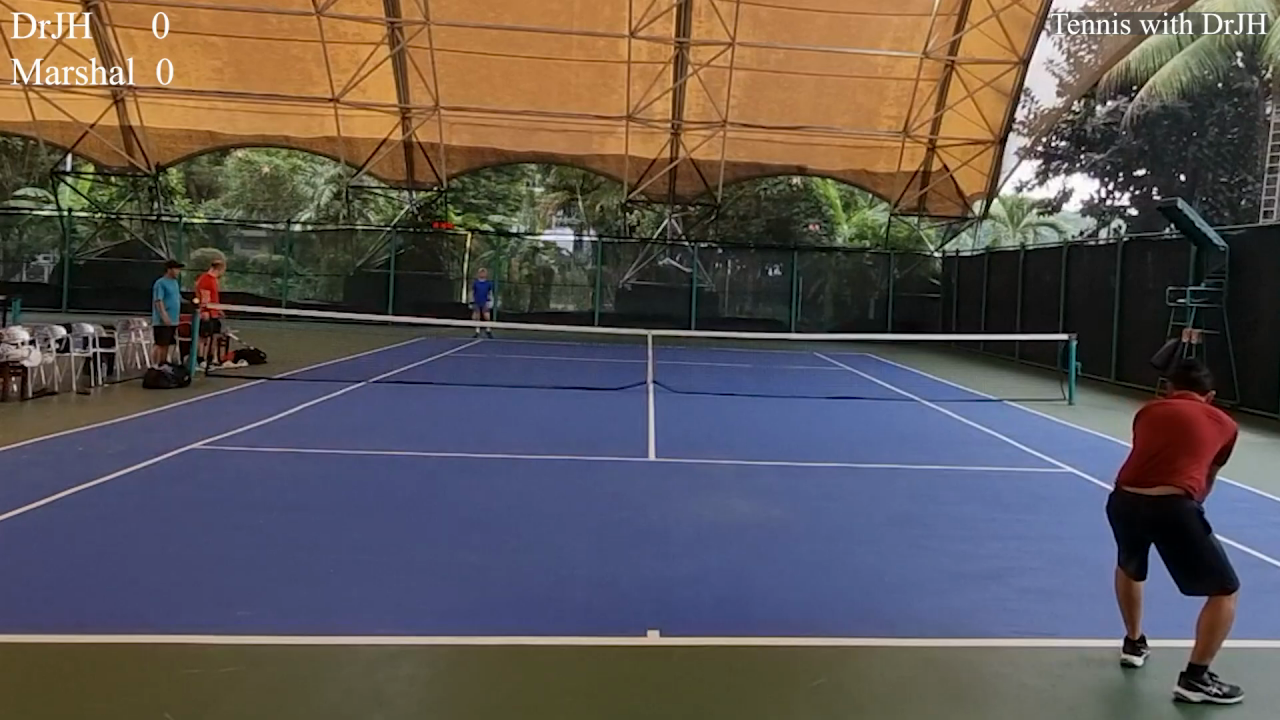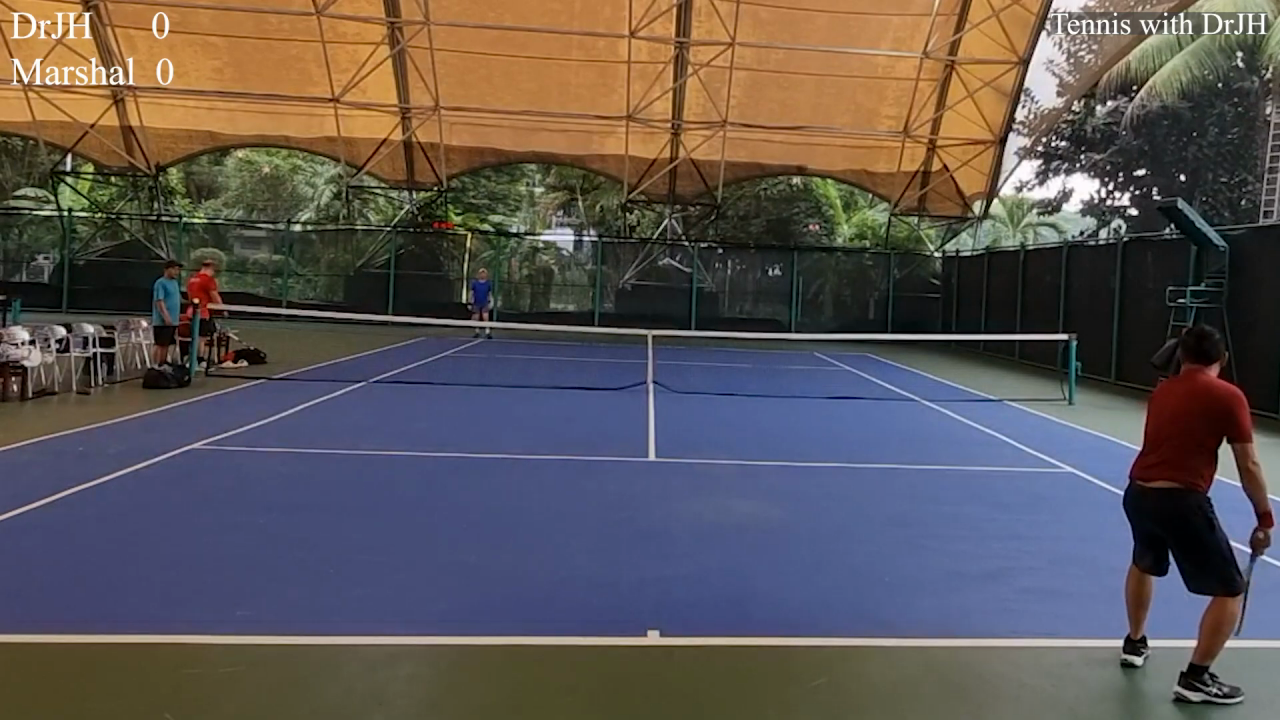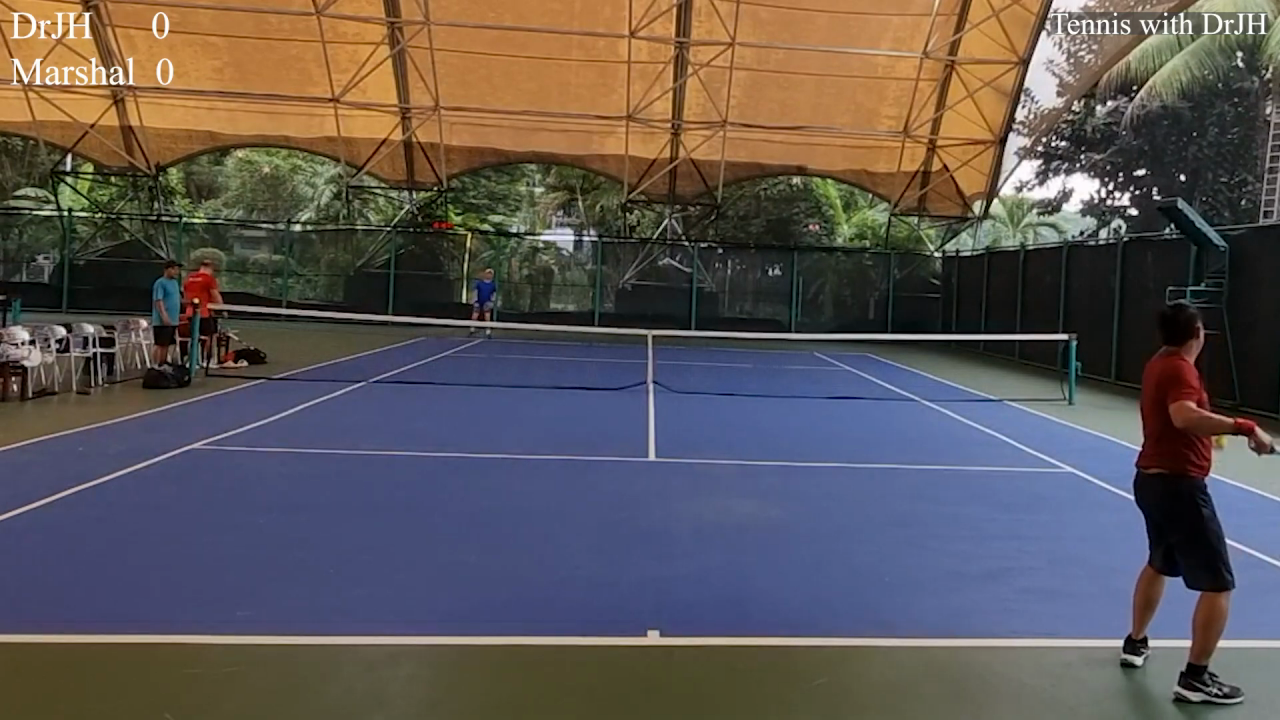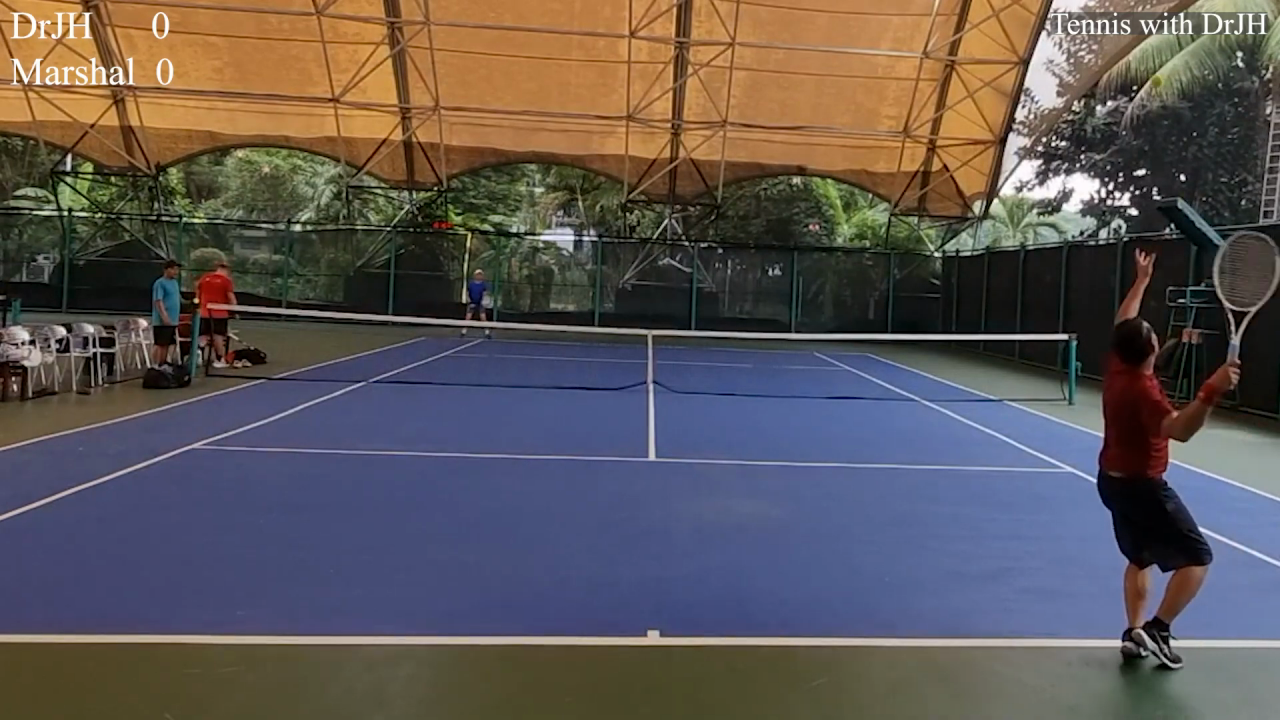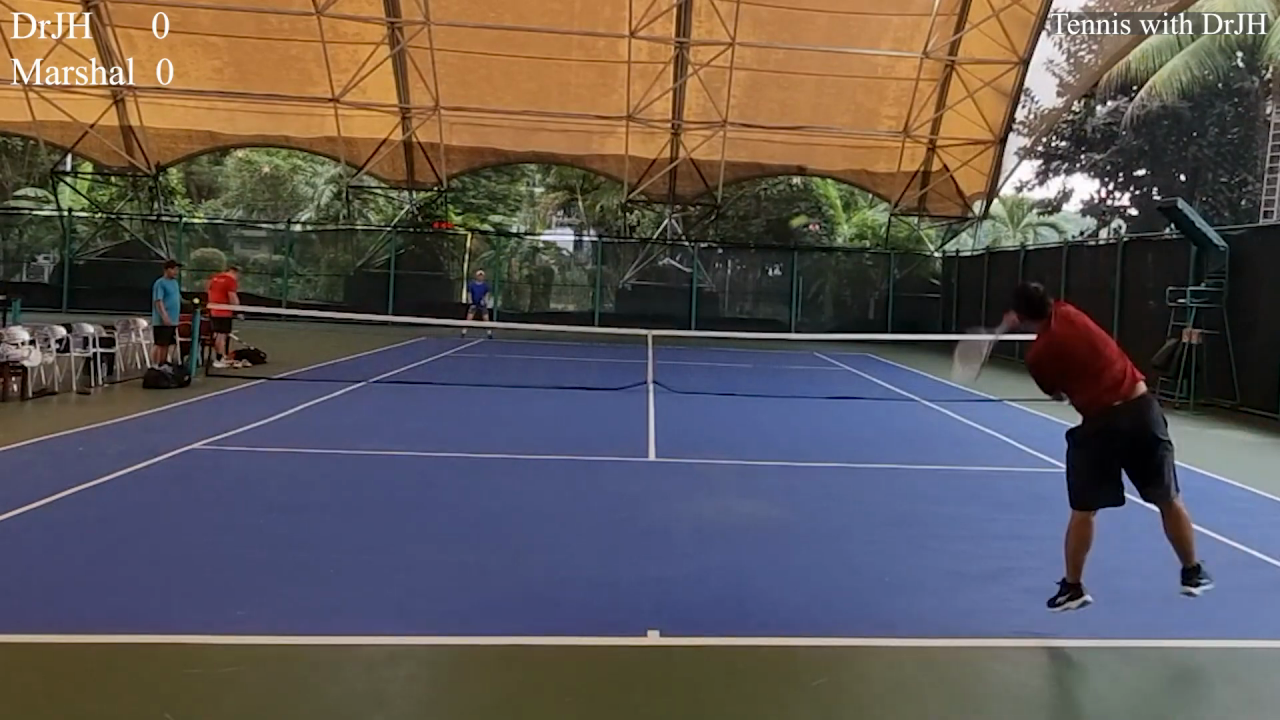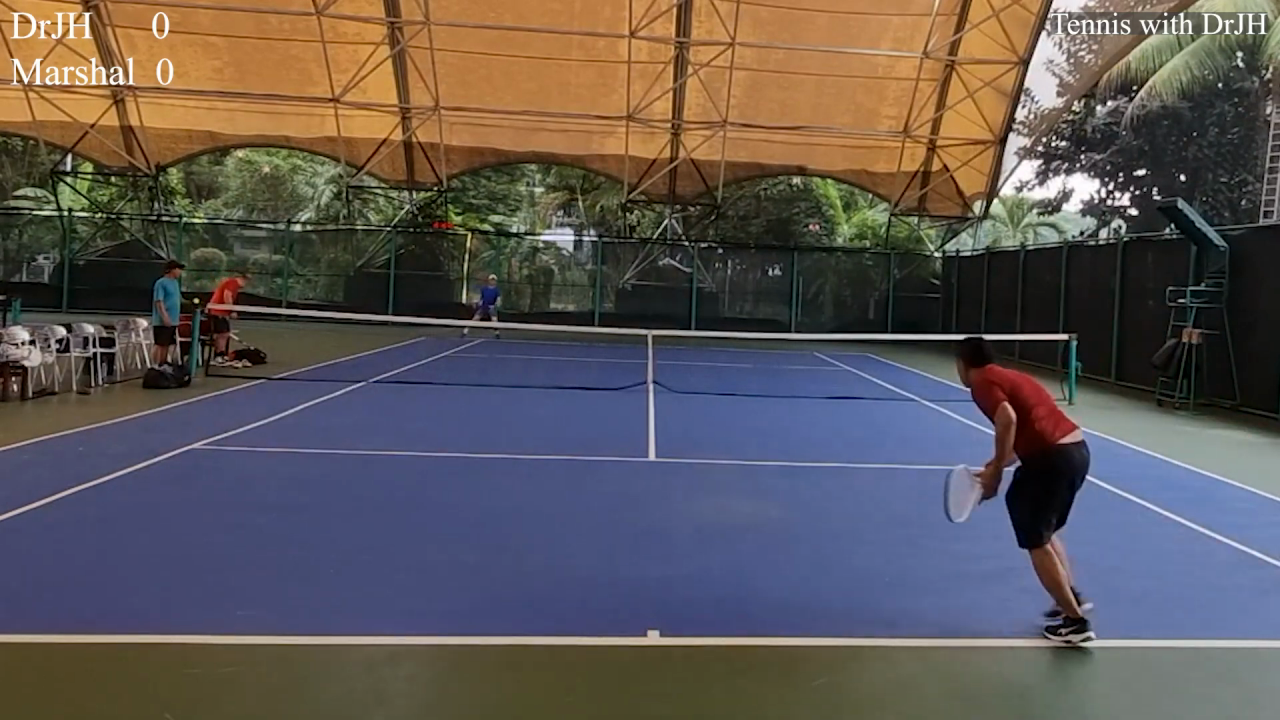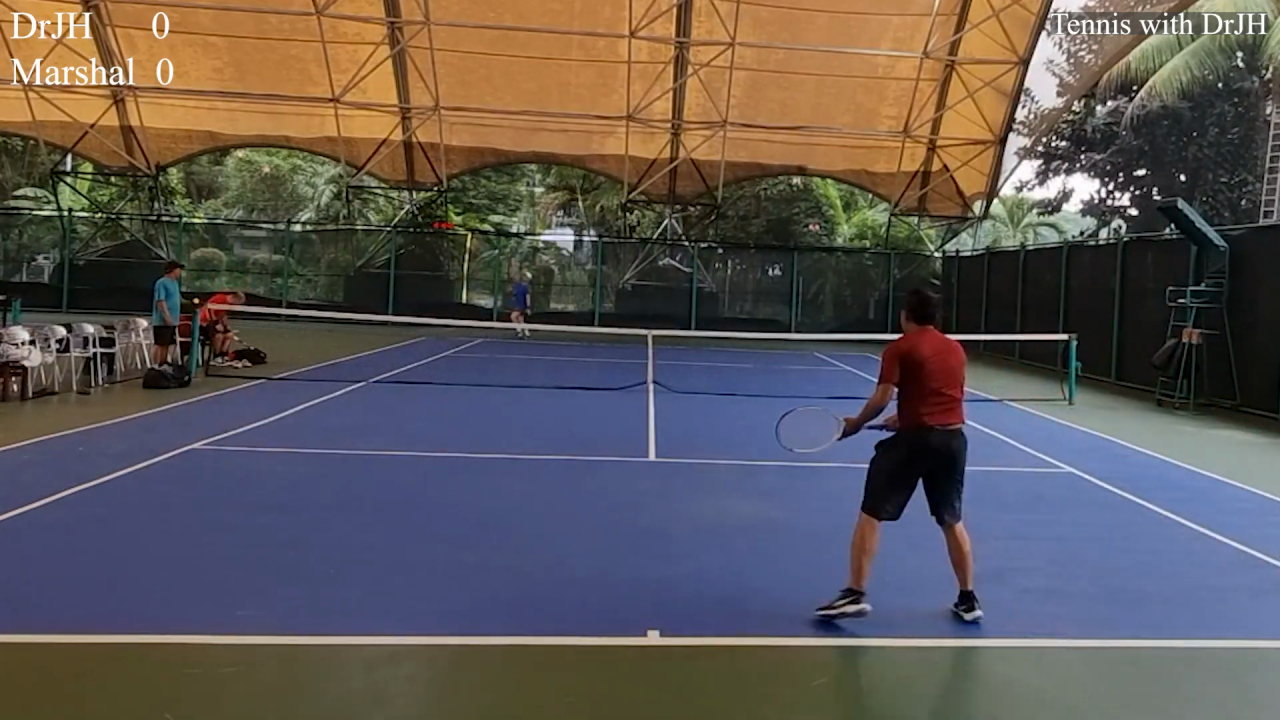
dt=0.5s
person 1, frame 1
left shoulder: (1148, 411)
right shoulder: (1224, 423)
right wrist: (1193, 510)
left hip: (1124, 501)
right hip: (1173, 507)
left knee: (1129, 568)
right knee: (1225, 591)
left ankle: (1133, 644)
right ankle: (1195, 678)
person 1, frame 2
left shoulder: (1161, 391)
right shoulder: (1229, 396)
right elbow: (1248, 464)
right wrist: (1265, 519)
left hip: (1138, 493)
right hip: (1181, 501)
left knee: (1143, 564)
right knee: (1230, 590)
left ankle: (1134, 643)
right ankle: (1195, 678)
person 1, frame 3
left shoulder: (1160, 365)
right shoulder: (1180, 371)
right elbow: (1184, 418)
left wrist: (1211, 429)
right wrist: (1244, 428)
left hip: (1151, 480)
right hip: (1180, 486)
left knee: (1159, 565)
right knee: (1216, 584)
left ankle: (1135, 642)
right ankle: (1195, 677)
person 1, frame 4
left shoulder: (1116, 366)
right shoulder: (1141, 389)
left elbow: (1124, 321)
right elbow: (1179, 430)
left wrist: (1142, 279)
right wrist: (1211, 391)
left hip: (1112, 481)
right hip: (1141, 487)
left knee: (1139, 560)
right knee: (1195, 558)
left ankle: (1134, 633)
right ankle: (1156, 628)
person 1, frame 5
left shoulder: (1037, 355)
right shoulder: (1067, 314)
right elbow: (1042, 302)
right wrist: (1017, 318)
left hip: (1101, 424)
right hip: (1142, 409)
left knee: (1084, 511)
right knee: (1167, 498)
left ankle: (1073, 588)
right ankle: (1193, 572)
person 1, frame 6
left shoulder: (984, 383)
right shoulder: (1013, 377)
left elbow: (1007, 420)
left wrist: (994, 474)
right wrist: (996, 464)
left hip: (1048, 457)
right hip: (1076, 450)
left knee: (1035, 542)
right knee: (1042, 531)
left ankle: (1075, 622)
right ankle: (1071, 597)
person 1, frame 7
left shoulder: (901, 348)
right shoulder: (955, 349)
left elbow: (882, 397)
left wrist: (856, 422)
left hip: (915, 440)
right hip: (954, 440)
left knee: (871, 515)
right knee: (951, 521)
left ankle: (856, 594)
right ankle: (968, 599)
